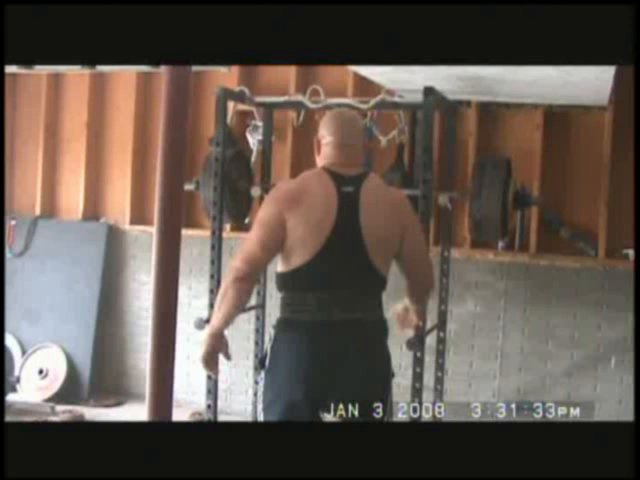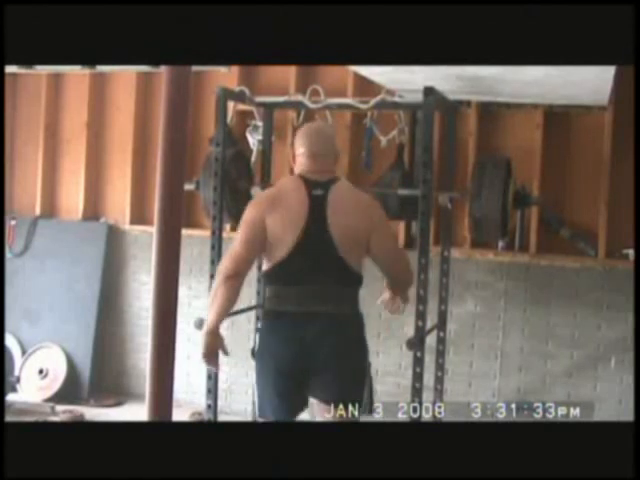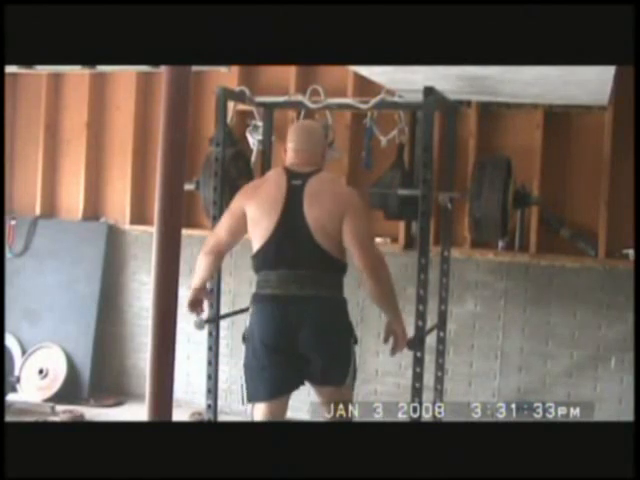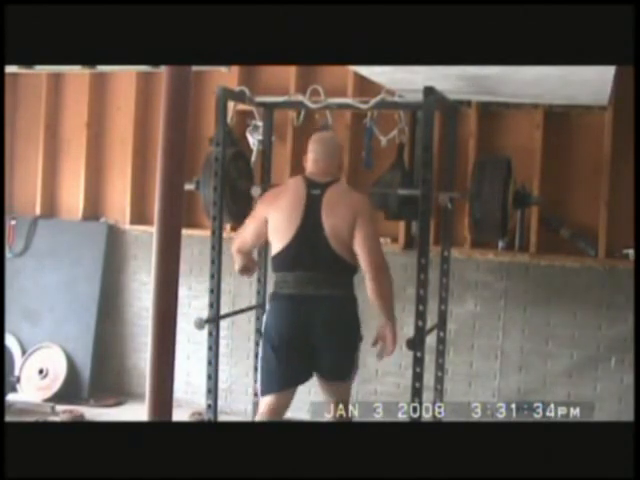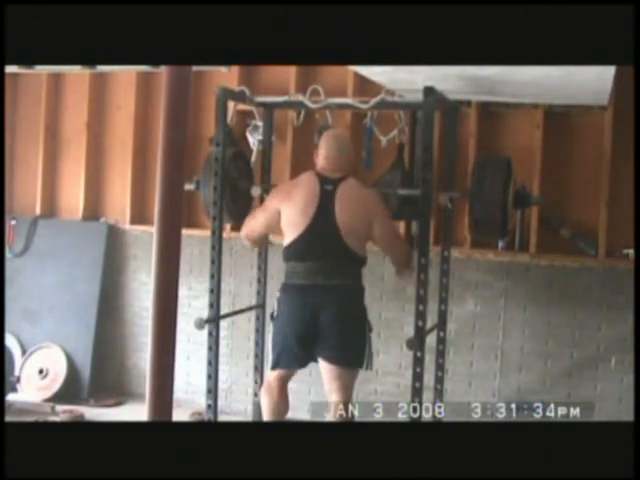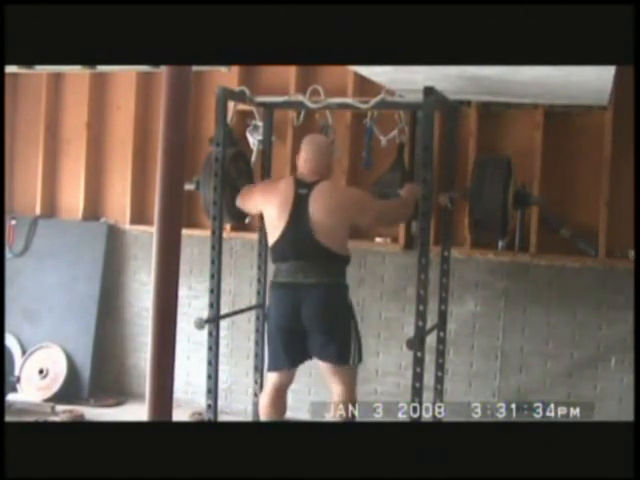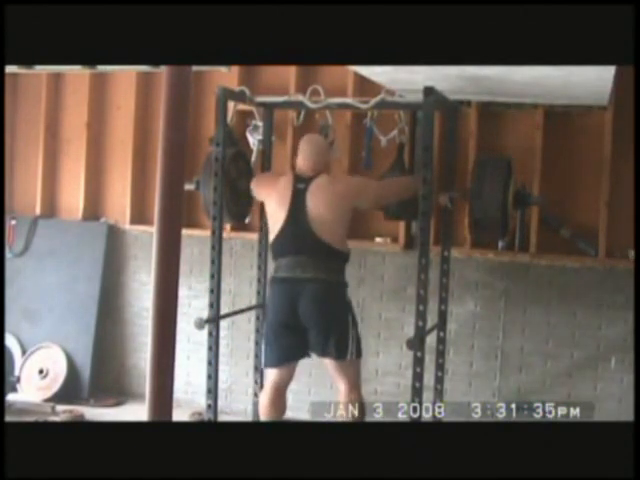
dt=0.3s
person 1, frame 1
left shoulder: (290, 196)
right shoulder: (394, 204)
left elbow: (242, 273)
right elbow: (423, 280)
left wrist: (215, 331)
right wrist: (415, 306)
left hip: (300, 340)
right hip: (364, 343)
person 1, frame 2
left shoulder: (269, 202)
right shoulder: (364, 207)
left elbow: (231, 273)
right elbow: (401, 275)
left wrist: (211, 328)
right wrist: (397, 294)
left hip: (282, 332)
right hip: (340, 333)
left knee: (276, 417)
person 1, frame 3
left shoulder: (255, 192)
right shoulder: (342, 196)
left elbow: (212, 248)
right elbow: (369, 263)
left wrist: (198, 285)
right wrist: (394, 316)
left hip: (269, 312)
right hip: (324, 313)
left knee: (267, 415)
right knee: (336, 406)
person 1, frame 4
left shoulder: (276, 198)
right shoulder: (355, 204)
left elbow: (240, 247)
right elbow: (374, 269)
left wrist: (244, 263)
right wrist: (389, 321)
left hip: (286, 311)
right hip: (336, 313)
left knee: (271, 409)
right knee: (338, 403)
person 1, frame 5
left shoulder: (289, 191)
right shoulder: (366, 199)
left elbow: (248, 233)
right elbow: (399, 253)
left wrist: (259, 240)
right wrist: (404, 265)
left hip: (296, 298)
right hip: (342, 302)
left knee: (277, 377)
right knee: (339, 398)
person 1, frame 6
left shoulder: (273, 192)
right shoulder: (345, 198)
left elbow: (243, 198)
right elbow: (393, 214)
right wrist: (410, 196)
left hip: (283, 297)
right hip: (326, 299)
left knee: (275, 383)
right knee: (342, 390)
person 1, frame 7
left shoulder: (274, 187)
right shoulder: (342, 188)
left elbow: (255, 184)
right elbow: (395, 189)
right wrist: (418, 183)
left hip: (282, 292)
right hip: (325, 293)
left knee: (275, 381)
right knee: (348, 385)
